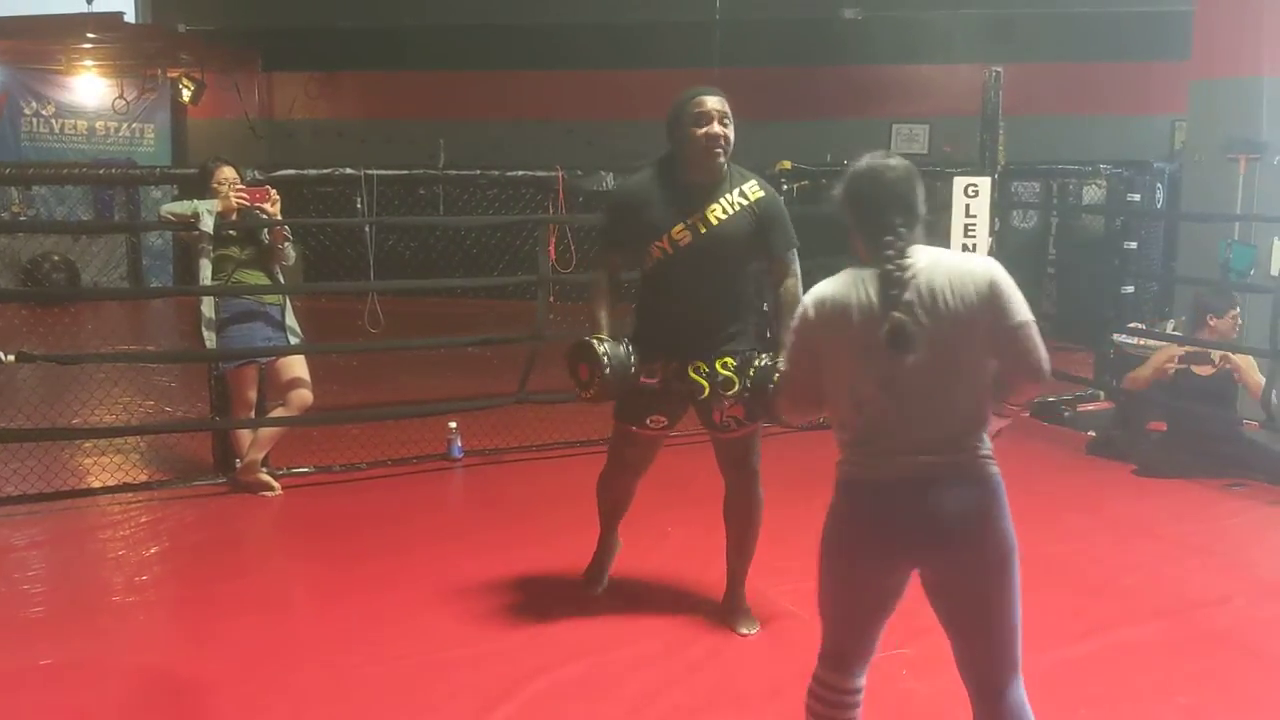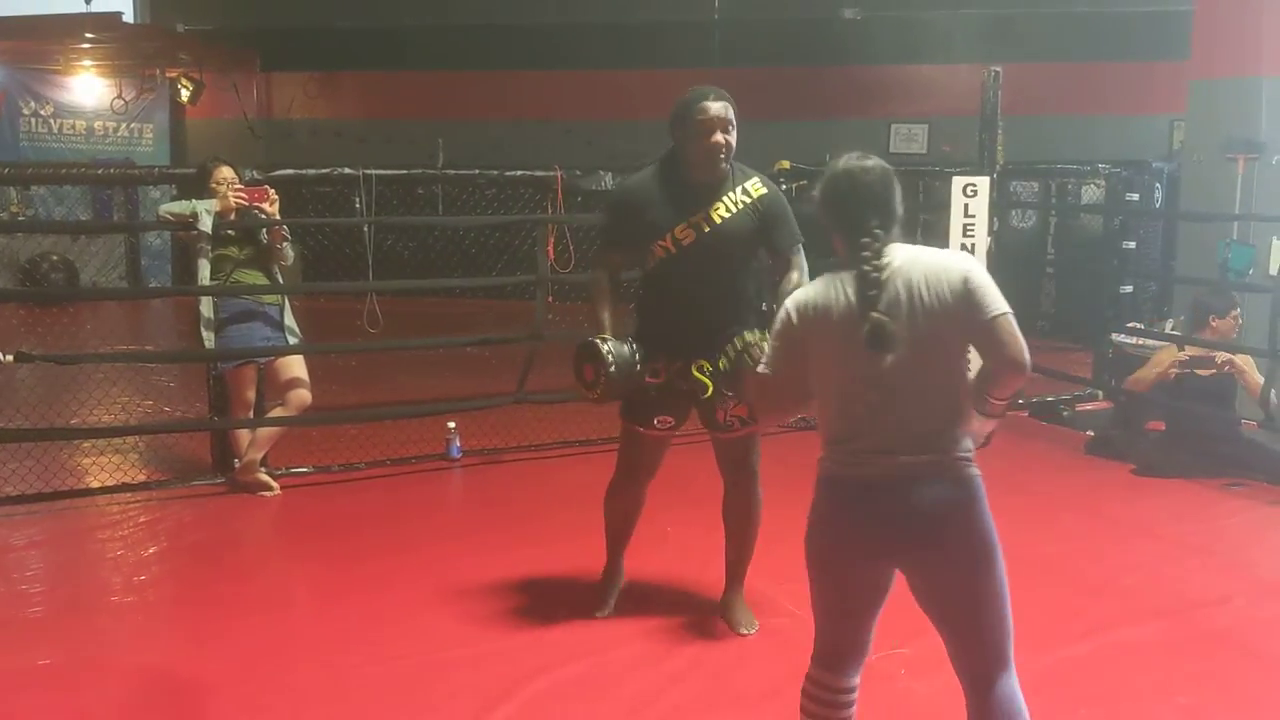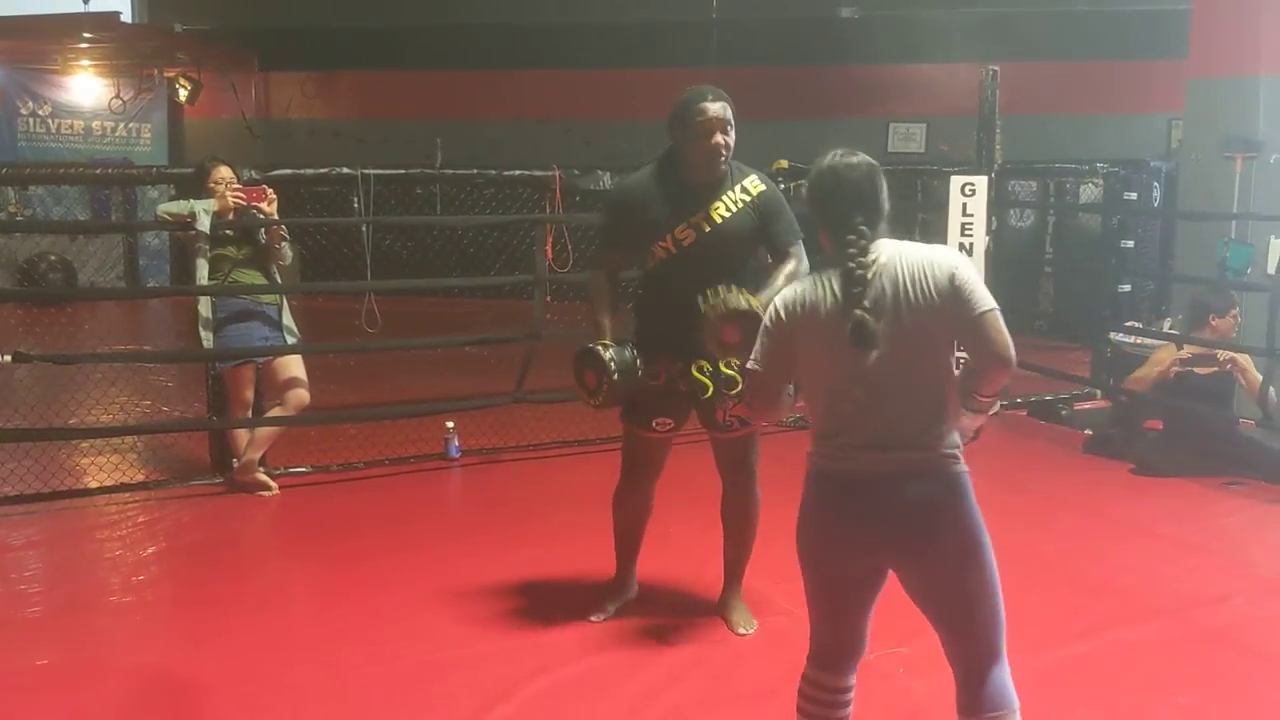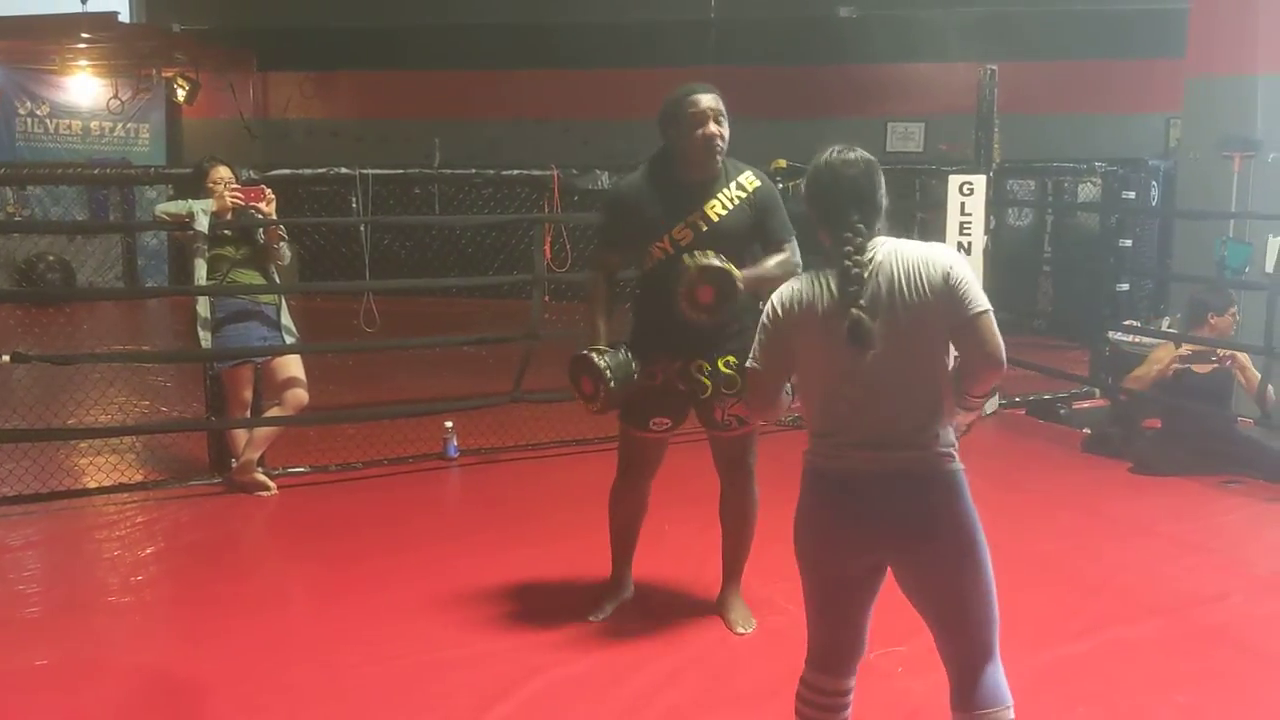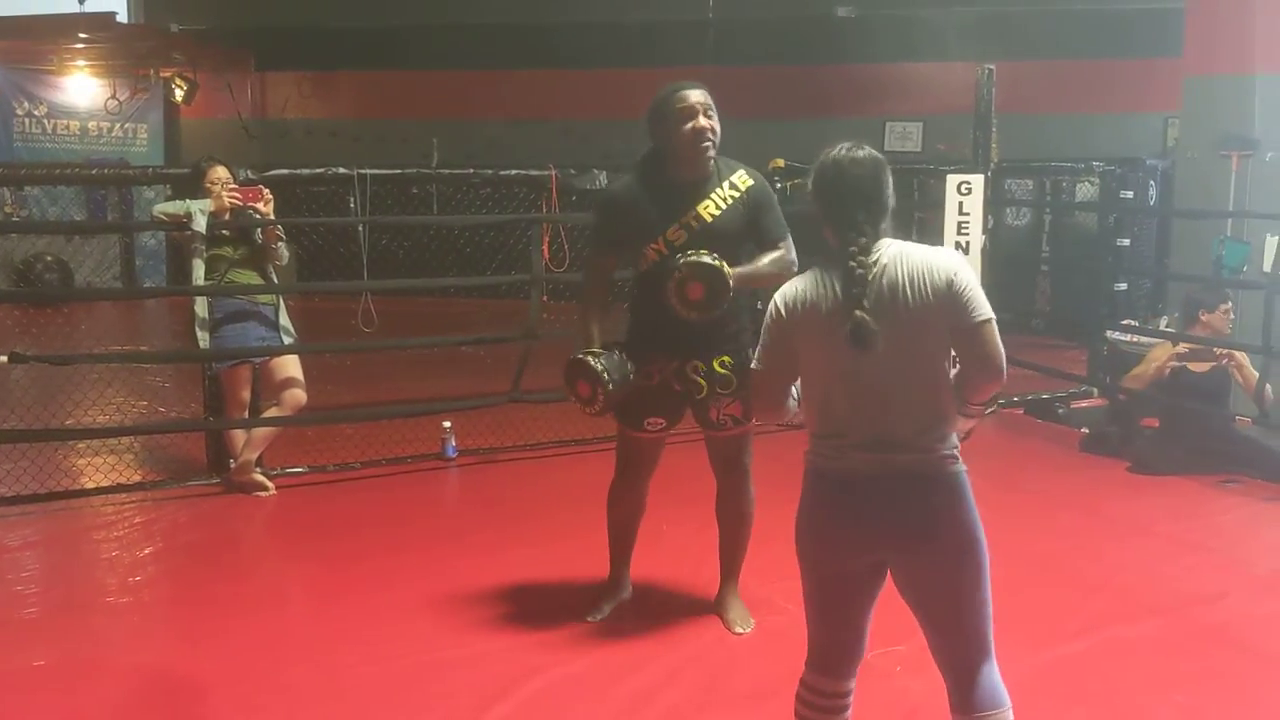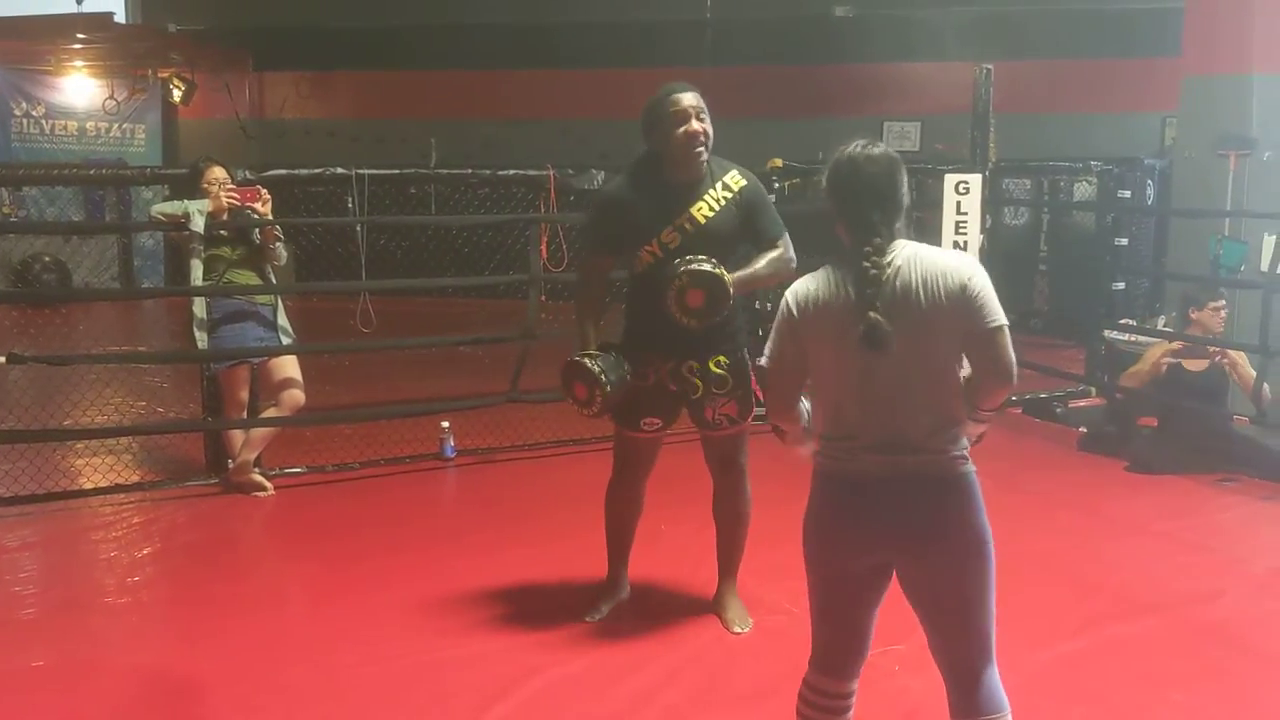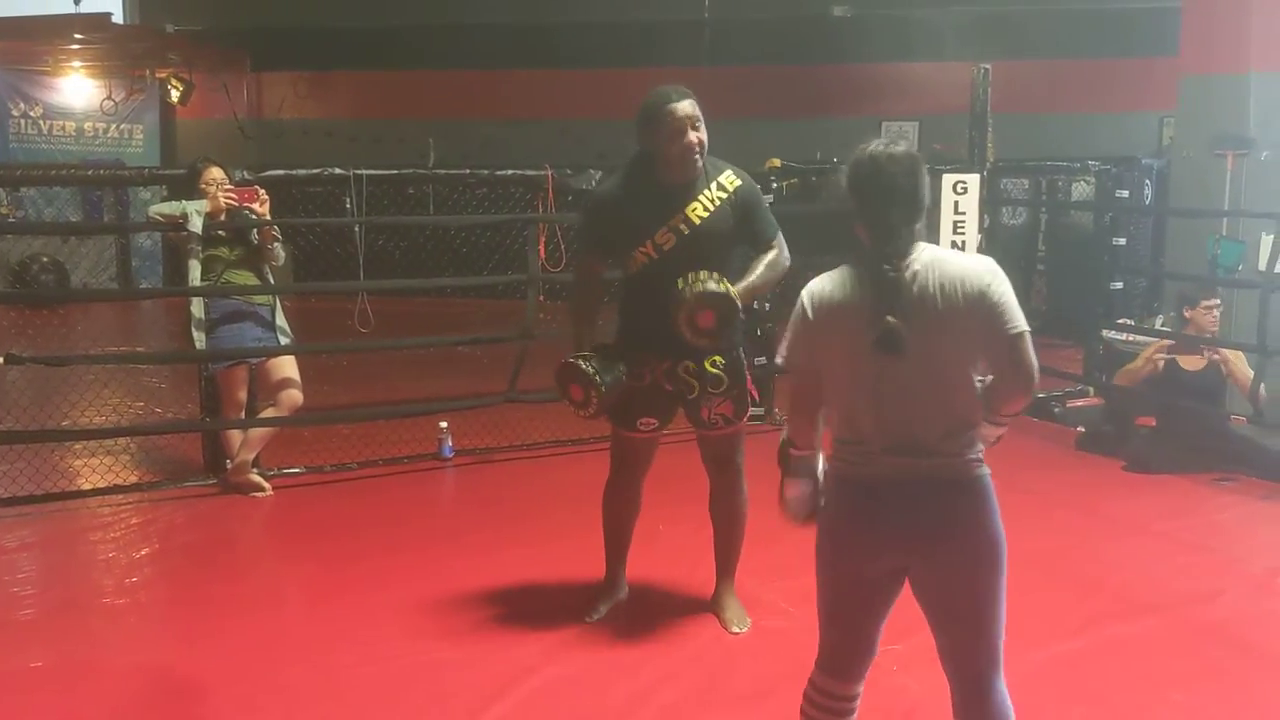
dt=0.1s
person 1, frame 1
left shoulder: (825, 301)
right shoulder: (980, 274)
left elbow: (795, 403)
right elbow: (1033, 370)
right wrist: (986, 405)
left hip: (867, 507)
right hip: (967, 502)
left knee: (842, 660)
person 1, frame 2
left shoulder: (807, 304)
right shoulder: (956, 271)
left elbow: (769, 402)
right elbow: (1013, 364)
right wrist: (980, 413)
left hip: (849, 506)
right hip: (945, 501)
left knee: (835, 663)
right knee: (991, 672)
person 1, frame 3
left shoulder: (794, 302)
right shoulder: (943, 266)
left elbow: (760, 401)
right elbow: (998, 360)
right wrist: (969, 411)
left hip: (837, 502)
right hip: (932, 496)
left knee: (832, 658)
right knee: (982, 664)
person 1, frame 4
left shoulder: (791, 299)
right shoulder: (939, 264)
left elbow: (760, 401)
right elbow: (989, 361)
right wrist: (959, 409)
left hip: (834, 500)
right hip: (928, 495)
left knee: (830, 662)
right knee: (975, 662)
person 1, frame 5
left shoulder: (794, 297)
right shoulder: (943, 268)
left elbow: (767, 403)
right elbow: (989, 370)
right wrist: (957, 416)
left hip: (835, 501)
right hip: (930, 496)
left knee: (831, 663)
right knee: (971, 666)
person 1, frame 6
left shoulder: (805, 295)
right shoulder: (956, 271)
left elbow: (780, 407)
right elbow: (999, 376)
right wrist: (967, 422)
left hip: (843, 501)
right hip: (940, 498)
left knee: (834, 664)
right knee: (973, 669)
person 1, frame 7
left shoulder: (822, 295)
right shoulder: (977, 277)
left elbow: (803, 406)
right elbow: (1020, 383)
left wrist: (800, 463)
right wrist: (981, 422)
left hip: (859, 505)
right hip: (955, 504)
left knee: (840, 664)
person 2, frame 1
left shoulder: (758, 196)
right shoulder: (637, 194)
left elbow: (789, 273)
right elbow: (609, 268)
right wrist: (602, 334)
left hip: (732, 357)
right hip: (655, 355)
left knee: (743, 471)
right knee: (623, 464)
left ankle: (734, 592)
right ankle: (604, 551)
person 2, frame 2
left shoulder: (761, 193)
right shoulder: (639, 193)
left elbow: (794, 267)
right elbow: (609, 267)
right wrist: (606, 334)
right hip: (659, 355)
left knee: (742, 472)
right knee: (633, 470)
left ankle: (734, 592)
right ankle: (613, 569)
person 2, frame 3
left shoulder: (759, 191)
right shoulder: (637, 193)
left elbow: (797, 262)
right elbow: (607, 270)
left wrist: (758, 304)
right wrist: (605, 338)
right hip: (658, 355)
left knee: (740, 471)
right knee: (637, 472)
left ankle: (732, 591)
right ankle: (624, 580)
person 2, frame 4
left shoulder: (754, 187)
right shoulder: (633, 193)
left elbow: (789, 260)
right elbow: (605, 271)
left wrist: (740, 280)
right wrist: (601, 341)
left hip: (730, 354)
right hip: (656, 355)
left knee: (738, 470)
right knee: (633, 471)
left ankle: (731, 590)
right ankle: (619, 580)
person 2, frame 5
left shoulder: (747, 185)
right shoulder: (626, 195)
left elbow: (786, 257)
right elbow: (600, 273)
left wrist: (732, 277)
right wrist: (594, 344)
left hip: (725, 353)
right hip: (651, 355)
left knee: (733, 469)
right knee: (632, 469)
left ankle: (729, 590)
right ankle: (618, 580)
person 2, frame 6
left shoulder: (740, 185)
right shoulder: (620, 197)
left elbow: (785, 256)
right elbow: (594, 275)
left wrist: (731, 281)
right wrist: (590, 346)
left hip: (720, 353)
right hip: (647, 355)
left knee: (730, 469)
right knee: (629, 470)
left ankle: (727, 588)
right ankle: (616, 580)
person 2, frame 7
left shoulder: (734, 186)
right shoulder: (613, 198)
left elbow: (777, 252)
right elbow: (589, 277)
left wrist: (736, 293)
right wrist: (584, 348)
left hip: (716, 354)
right hip: (643, 355)
left knee: (726, 468)
right knee: (626, 469)
left ankle: (726, 588)
right ankle: (614, 580)
person 3, frame 1
right shoulder: (205, 227)
left elbow: (286, 258)
right elbow: (166, 211)
left wrist: (275, 219)
right wrist: (218, 208)
left hip: (276, 315)
right hip: (237, 316)
left knee: (301, 397)
right knee: (244, 403)
left ankle: (250, 464)
right ankle: (250, 468)
person 3, frame 2
left shoulder: (253, 221)
right shoulder: (203, 226)
left elbow: (285, 258)
right elbow: (165, 211)
left wrist: (274, 219)
right wrist: (216, 207)
left hip: (275, 314)
right hip: (236, 315)
left knee: (299, 396)
right knee: (243, 403)
left ankle: (248, 464)
right ankle: (248, 468)
person 3, frame 3
right shoulder: (202, 226)
left elbow: (283, 258)
right elbow: (163, 211)
left wrist: (272, 219)
right wrist: (215, 207)
left hip: (273, 315)
right hip: (234, 315)
left knee: (298, 396)
right knee: (242, 402)
left ankle: (247, 465)
right ankle: (247, 469)
person 3, frame 4
left shoulder: (250, 222)
right shoulder: (200, 226)
left elbow: (282, 258)
right elbow: (161, 211)
left wrist: (270, 219)
right wrist: (213, 207)
left hip: (271, 314)
right hip: (232, 315)
left knee: (296, 396)
right knee: (240, 402)
left ankle: (245, 464)
right ankle: (245, 468)
person 3, frame 5
left shoulder: (248, 222)
right shoulder: (197, 226)
left elbow: (280, 258)
right elbow: (159, 211)
left wrist: (269, 220)
right wrist: (211, 207)
left hip: (269, 315)
right hip: (231, 316)
left knee: (294, 396)
right knee: (238, 403)
left ankle: (243, 465)
right ankle: (244, 470)
person 3, frame 6
left shoulder: (246, 222)
right shoulder: (196, 226)
left elbow: (278, 258)
right elbow: (156, 212)
left wrist: (267, 220)
right wrist: (208, 208)
left hip: (267, 315)
right hip: (229, 316)
left knee: (293, 397)
right knee: (237, 403)
left ankle: (242, 465)
right ankle: (242, 469)
person 3, frame 7
left shoulder: (244, 222)
right shoulder: (193, 227)
left elbow: (276, 258)
right elbow: (155, 212)
left wrist: (265, 220)
right wrist: (206, 208)
left hip: (266, 316)
right hip: (227, 317)
left knee: (291, 398)
right knee: (235, 403)
left ankle: (241, 465)
right ankle: (241, 470)
person 4, frame 1
left shoulder: (1238, 358)
right shoulder: (1171, 353)
right elbow: (1126, 389)
left wrist: (1238, 367)
right wrist: (1159, 368)
left hip: (1227, 442)
right hip: (1181, 443)
right knee: (1147, 457)
person 4, frame 2
left shoulder: (1238, 358)
right shoulder: (1173, 353)
right elbow: (1128, 391)
left wrist: (1241, 370)
right wrist: (1161, 372)
left hip: (1227, 442)
right hip: (1181, 442)
right knee: (1147, 457)
person 4, frame 3
left shoulder: (1235, 357)
right shoulder: (1170, 352)
right elbow: (1128, 391)
left wrist: (1244, 369)
right wrist: (1163, 370)
left hip: (1225, 442)
right hip: (1179, 441)
right knee: (1146, 456)
person 4, frame 4
left shoulder: (1233, 356)
right shoulder: (1169, 351)
right elbow: (1127, 389)
left wrist: (1243, 367)
right wrist: (1163, 368)
left hip: (1223, 440)
right hip: (1177, 440)
right knee: (1145, 455)
person 4, frame 5
left shoulder: (1232, 355)
right shoulder: (1166, 350)
right elbow: (1125, 390)
left wrist: (1241, 366)
right wrist: (1161, 366)
left hip: (1220, 439)
right hip: (1174, 440)
right knee: (1143, 454)
person 4, frame 6
left shoulder: (1227, 354)
right shoulder: (1163, 349)
left elbow: (1263, 400)
right elbow: (1122, 389)
left wrist: (1235, 364)
right wrist: (1156, 363)
left hip: (1219, 438)
right hip: (1173, 439)
right knee: (1141, 453)
person 4, frame 7
left shoulder: (1226, 352)
right shoulder: (1163, 348)
left elbow: (1259, 399)
right elbow: (1117, 386)
left wrist: (1227, 361)
right wrist: (1149, 359)
left hip: (1216, 439)
right hip: (1170, 439)
right knee: (1138, 455)
